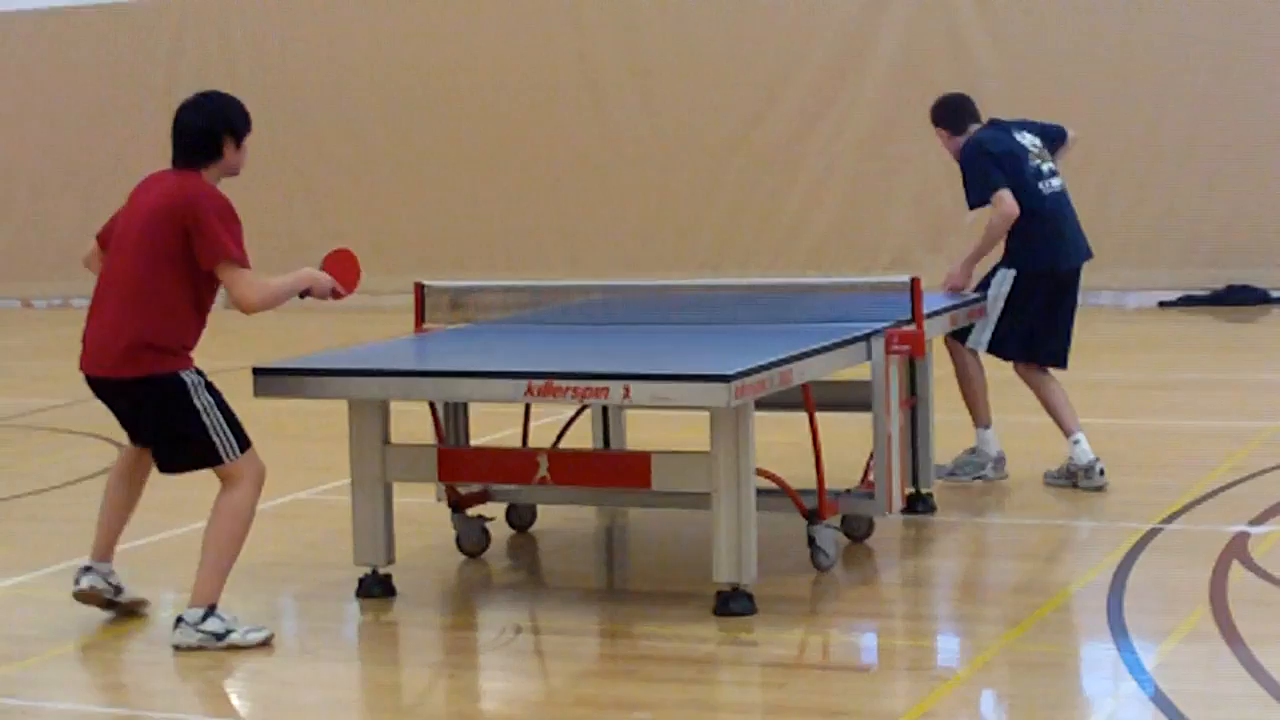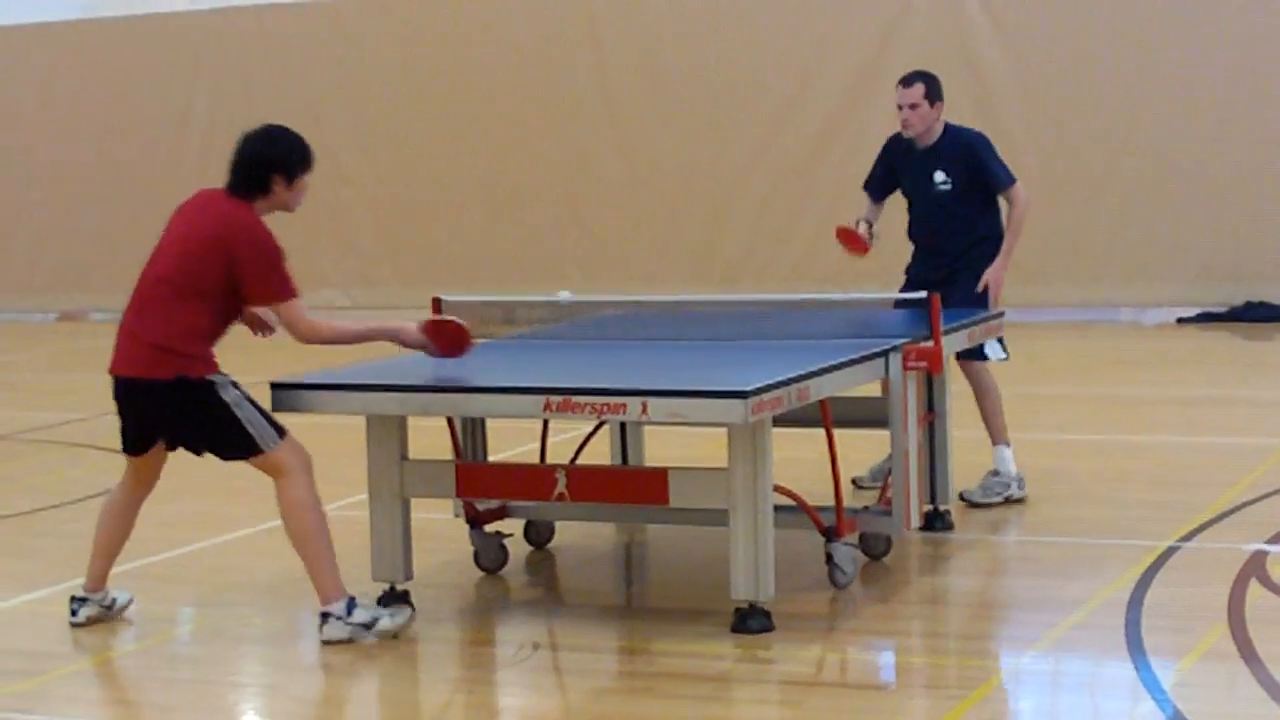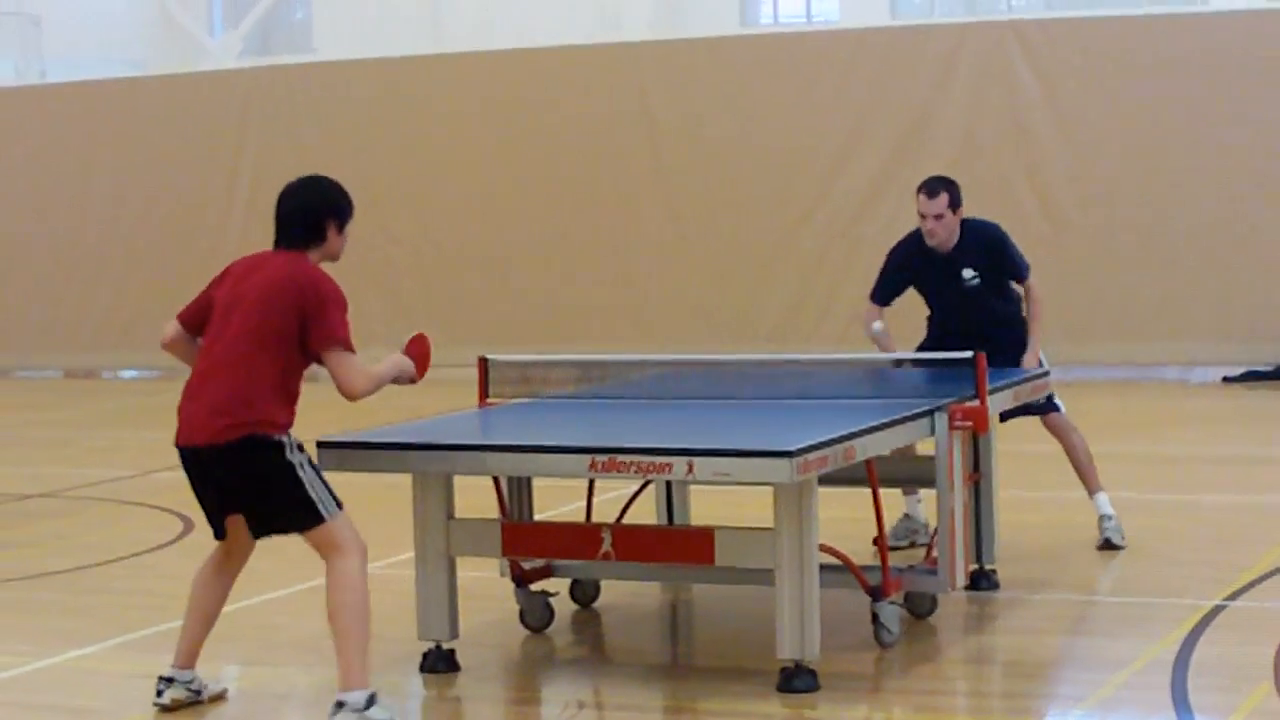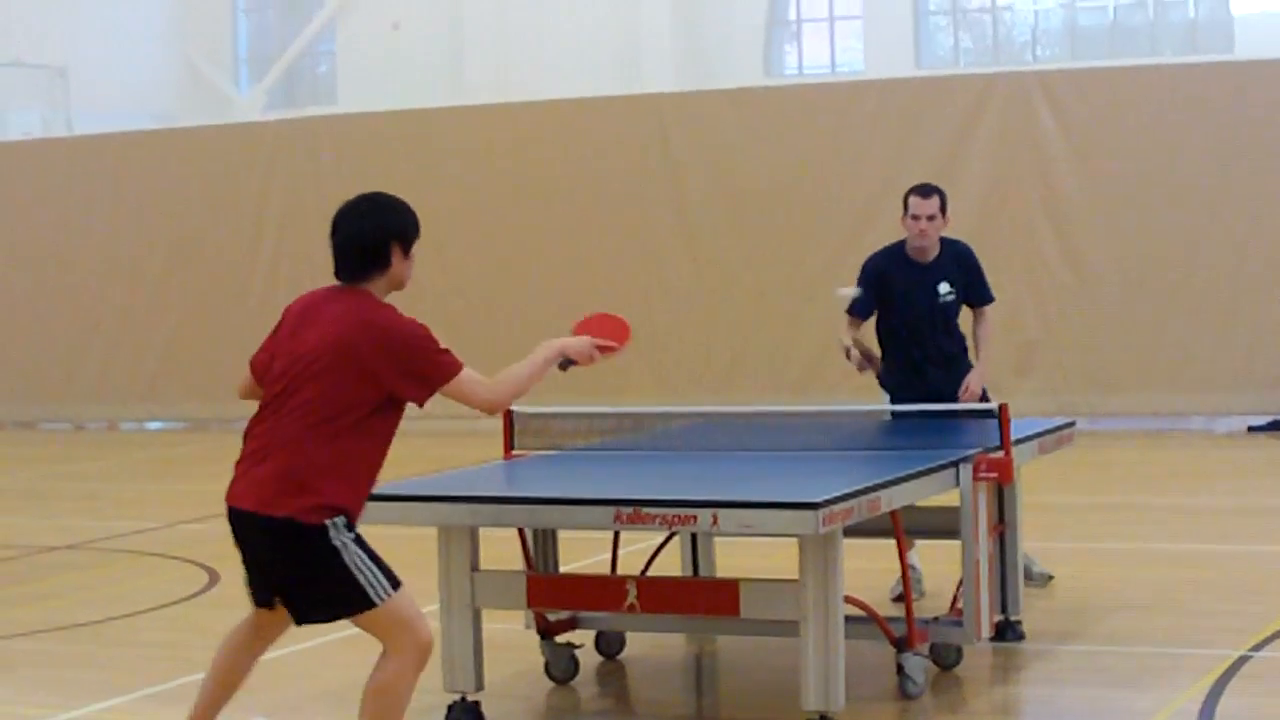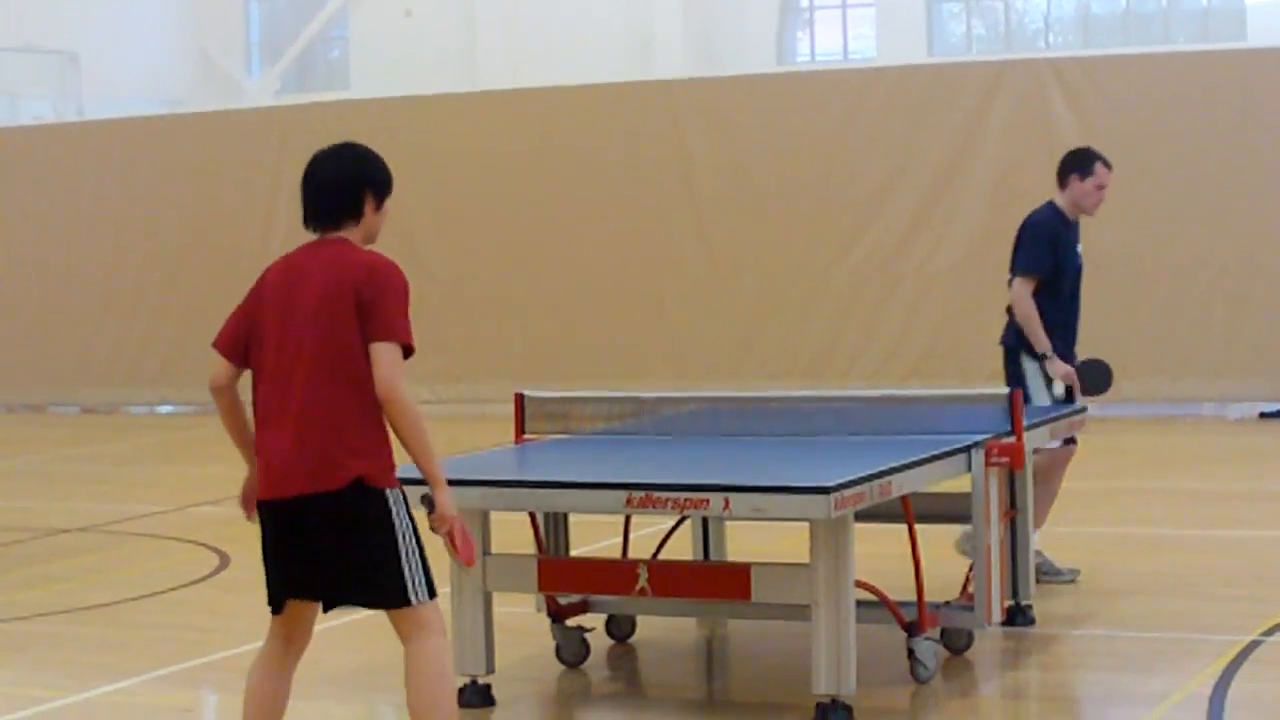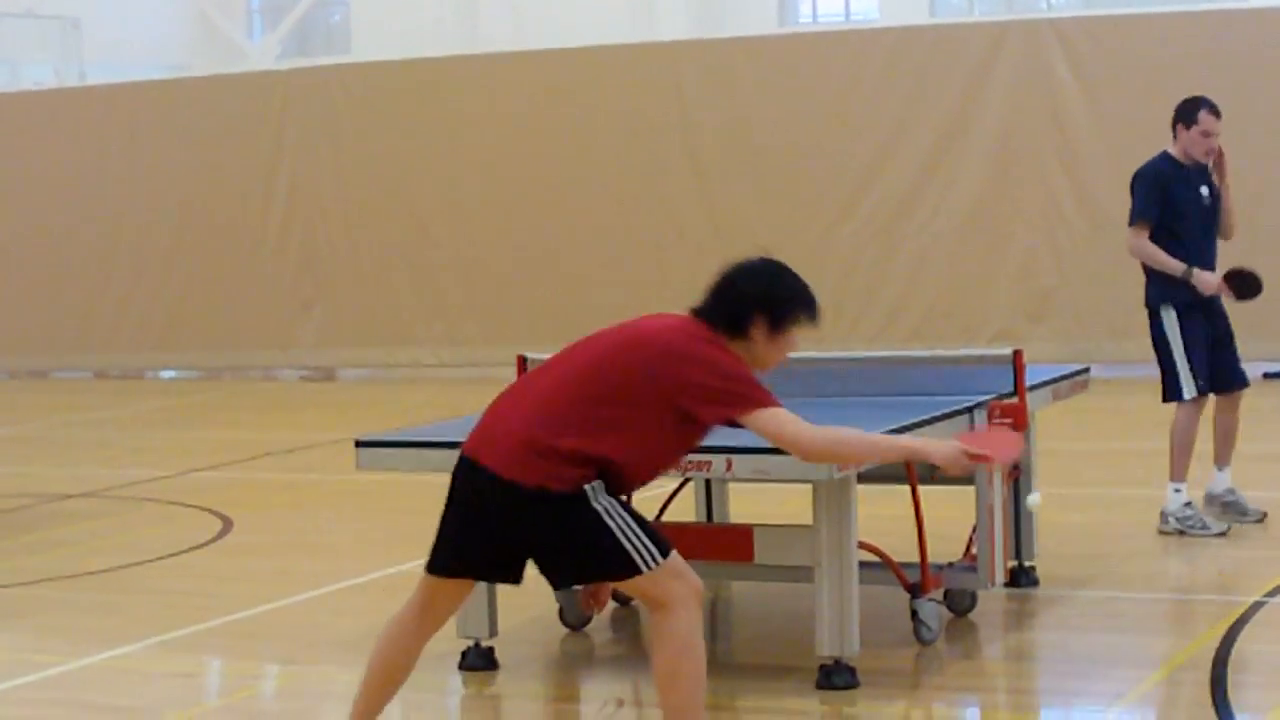
dt=0.7s
person 1, frame 1
left shoulder: (150, 188)
right shoulder: (207, 203)
left elbow: (95, 257)
right elbow: (249, 296)
right wrist: (306, 279)
left hip: (102, 358)
right hip: (155, 365)
left knee: (145, 447)
right knee: (245, 474)
left ankle: (96, 570)
right ankle: (200, 616)
person 1, frame 2
left shoulder: (201, 204)
right shoulder: (252, 237)
right elbow: (305, 329)
right wrist: (390, 330)
left hip: (132, 364)
right hip: (180, 370)
left knee: (140, 472)
right knee: (292, 465)
left ankle: (91, 596)
right ankle: (337, 609)
person 1, frame 3
left shoulder: (238, 271)
right shoulder: (318, 288)
left elbow: (172, 337)
right elbow: (352, 384)
right wrist: (393, 366)
left hip: (195, 435)
right hip: (253, 435)
left knee: (233, 548)
right knee: (346, 550)
person 1, frame 4
left shoulder: (303, 309)
right shoulder: (391, 333)
left elbow: (250, 386)
right elbow: (489, 397)
right wrist: (555, 348)
left hip: (248, 501)
right hip: (304, 516)
left knee: (266, 622)
right knee: (411, 639)
person 1, frame 5
left shoulder: (273, 277)
right shoulder: (378, 274)
left elbow: (220, 382)
right elbow: (390, 389)
left wrist: (256, 462)
right wrist: (437, 479)
left hip: (279, 485)
right hip: (352, 480)
left knee: (287, 635)
right knee: (424, 629)
person 1, frame 6
left shoulder: (667, 338)
right shoulder: (708, 360)
right elbow: (804, 441)
left wrist: (596, 560)
right wrist: (921, 448)
left hip: (489, 453)
right hip: (541, 474)
left knee: (431, 601)
right knee: (678, 596)
person 2, frame 1
left shoulder: (974, 151)
right shoulder: (1016, 130)
left elbow: (1008, 212)
right elbow: (1067, 137)
left wrist: (966, 265)
left hip: (1031, 259)
right hip: (1066, 255)
left knee: (963, 341)
right knee: (1029, 362)
left ankle: (986, 451)
right ankle: (1083, 459)
person 2, frame 2
left shoulder: (970, 145)
right shoulder: (896, 149)
left elbow: (1018, 199)
right elbow: (875, 196)
left wrist: (1001, 264)
right wrist: (866, 222)
left hip: (975, 269)
right hip: (927, 268)
left knee: (972, 360)
left ankle: (1007, 473)
person 2, frame 3
left shoulder: (988, 238)
right shoulder: (906, 253)
left elbow: (1030, 288)
right elbow: (873, 308)
left wrist: (1034, 350)
right wrist: (883, 337)
left hip: (1008, 341)
right hip: (948, 345)
left knee: (1056, 419)
left ankle: (1105, 514)
right ankle: (914, 518)
person 2, frame 4
left shoulder: (961, 257)
right shoulder: (880, 266)
left elbow: (982, 314)
right elbow: (853, 326)
left wrist: (978, 370)
right wrist: (855, 350)
left hip: (958, 381)
right hip: (905, 387)
right ankle: (911, 566)
person 2, frame 5
left shoulder: (1068, 227)
right shoulder: (1042, 226)
right elbow: (1019, 295)
right wrist: (1048, 357)
left hip: (1056, 356)
right hip: (1033, 356)
left knee: (1063, 449)
right knee: (1046, 447)
left ankle: (1029, 550)
person 2, frame 6
left shoulder: (1202, 171)
right shoulder: (1153, 175)
left elbow: (1224, 232)
right elbow: (1138, 243)
left wrist: (1223, 184)
right wrist: (1192, 274)
left hip: (1205, 302)
right hip: (1174, 303)
left knee: (1232, 390)
right knee: (1192, 397)
left ankle: (1220, 487)
right ankle: (1176, 506)
